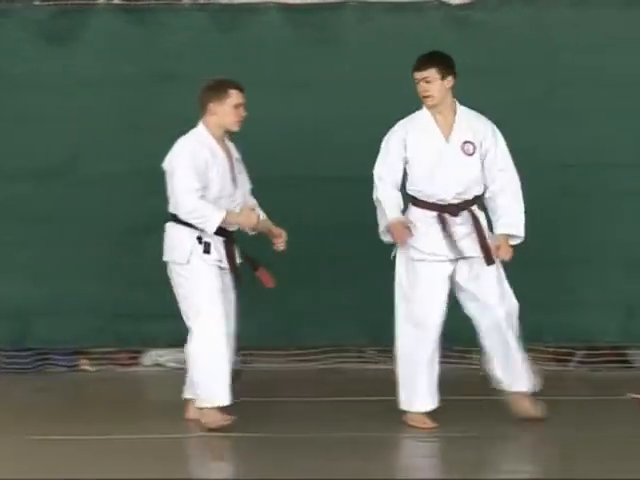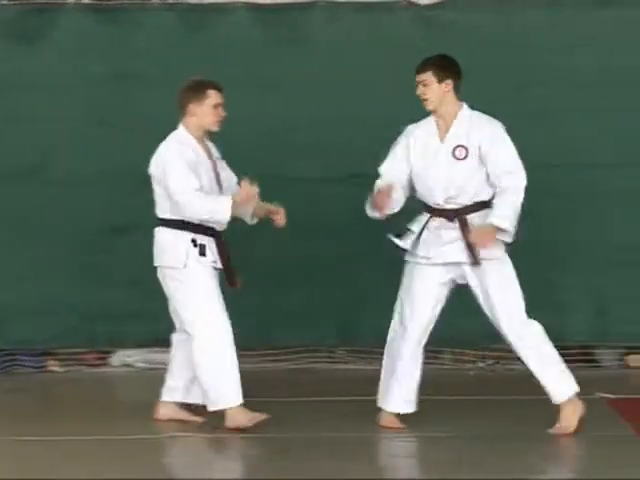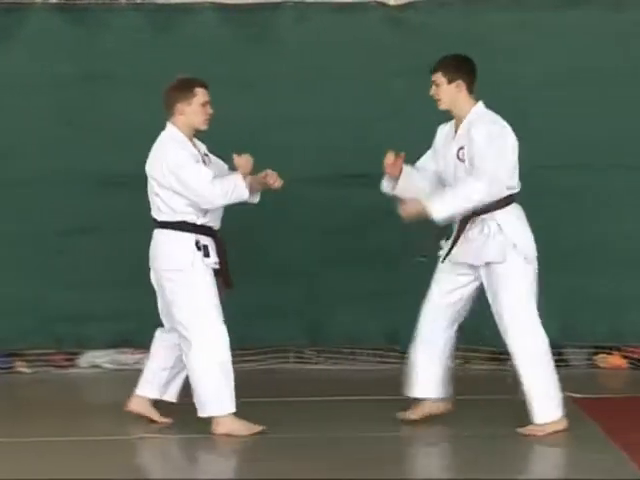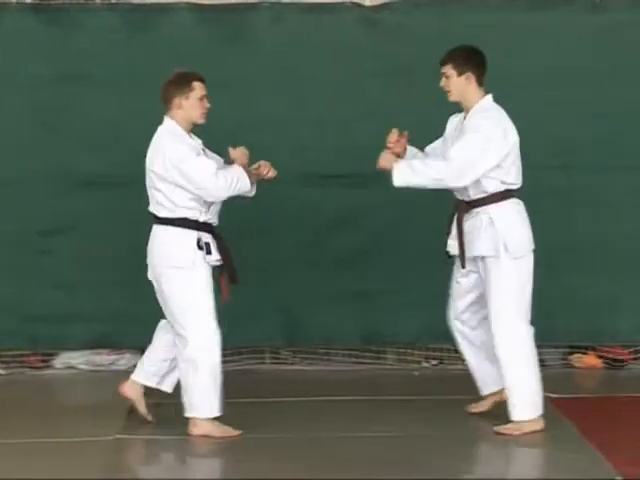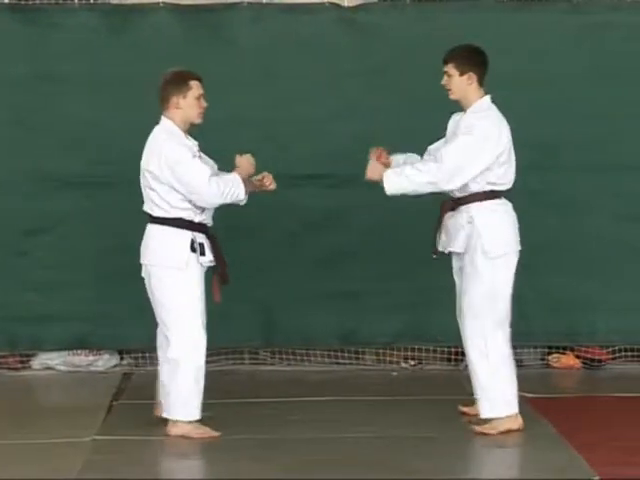
dt=0.2s
person 1, frame 1
left shoulder: (480, 127)
right shoulder: (404, 130)
left elbow: (503, 181)
right elbow: (384, 182)
left wrist: (506, 233)
right wrist: (393, 219)
left hip: (468, 230)
right hip: (420, 235)
left knee: (498, 310)
right knee: (420, 323)
left ankle: (517, 386)
right ankle: (416, 404)
person 1, frame 2
left shoulder: (485, 129)
right shoulder: (414, 135)
left elbow: (512, 181)
right elbow: (396, 181)
left wrist: (495, 225)
right wrist: (381, 197)
left hip: (481, 238)
right hip: (433, 239)
left knee: (514, 321)
right knee: (410, 323)
left ankle: (569, 398)
right ankle: (394, 404)
person 1, frame 3
left shoulder: (491, 130)
right shoulder: (448, 133)
left elbow: (485, 184)
right elbow: (431, 178)
left wrist: (426, 205)
right wrist: (399, 174)
left hip: (502, 236)
right hip: (467, 237)
left knee: (520, 327)
right knee: (435, 317)
left ankle: (551, 415)
right ankle: (432, 396)
person 1, frame 4
left shoulder: (492, 124)
right shoulder: (461, 122)
left elbow: (454, 170)
right elbow: (437, 160)
left wrist: (396, 166)
right wrist: (405, 153)
left hip: (501, 228)
right hip: (478, 229)
left knee: (508, 322)
right knee: (463, 314)
left ankle: (529, 413)
right ankle: (498, 388)
person 1, frame 5
left shoulder: (486, 123)
right shoulder: (463, 121)
left elbow: (444, 172)
right elbow: (431, 161)
left wrist: (384, 177)
right wrist: (392, 162)
left hip: (486, 227)
right hip: (469, 228)
left knee: (485, 321)
right knee: (473, 319)
left ankle: (506, 413)
right ankle: (490, 400)
person 2, frame 1
left shoulder: (229, 150)
right shoulder: (188, 148)
left elbow: (241, 199)
right elbow: (188, 205)
left wrist: (268, 226)
right wrist: (233, 219)
left hip: (217, 246)
right hip: (191, 247)
left knee: (220, 327)
right knee: (210, 326)
left ankle: (199, 401)
right ankle: (210, 405)
person 2, frame 2
left shoulder: (207, 150)
right shoulder: (173, 151)
left elbow: (232, 193)
right elbow: (191, 205)
left wrist: (263, 208)
right wrist: (237, 200)
left hip: (201, 249)
right hip: (181, 249)
left knee: (190, 330)
right knee: (211, 329)
left ankle: (171, 404)
right ankle: (233, 410)
person 2, frame 3
left shoulder: (191, 147)
right shoulder: (170, 152)
left elbow: (222, 185)
right elbow: (212, 194)
left wrist: (261, 180)
right wrist: (243, 174)
left hip: (189, 250)
right hip: (181, 250)
left knee: (178, 330)
right knee: (207, 334)
left ankle: (143, 398)
right ankle: (222, 417)
person 2, frame 4
left shoulder: (185, 141)
right shoulder: (171, 146)
left elbow: (218, 180)
right elbow: (216, 186)
left wrist: (252, 172)
right wrist: (239, 165)
left hip: (187, 246)
right hip: (180, 246)
left knee: (179, 325)
right knee: (200, 334)
left ankle: (137, 384)
right ankle: (201, 418)
person 2, frame 5
left shoulder: (180, 141)
right shoulder: (167, 145)
left elbow: (210, 185)
right elbow: (209, 191)
left wrist: (253, 181)
right wrist: (242, 173)
left hip: (184, 248)
right hip: (172, 248)
left knee: (186, 330)
right knee: (185, 334)
left ankle: (171, 402)
right ankle: (180, 419)
